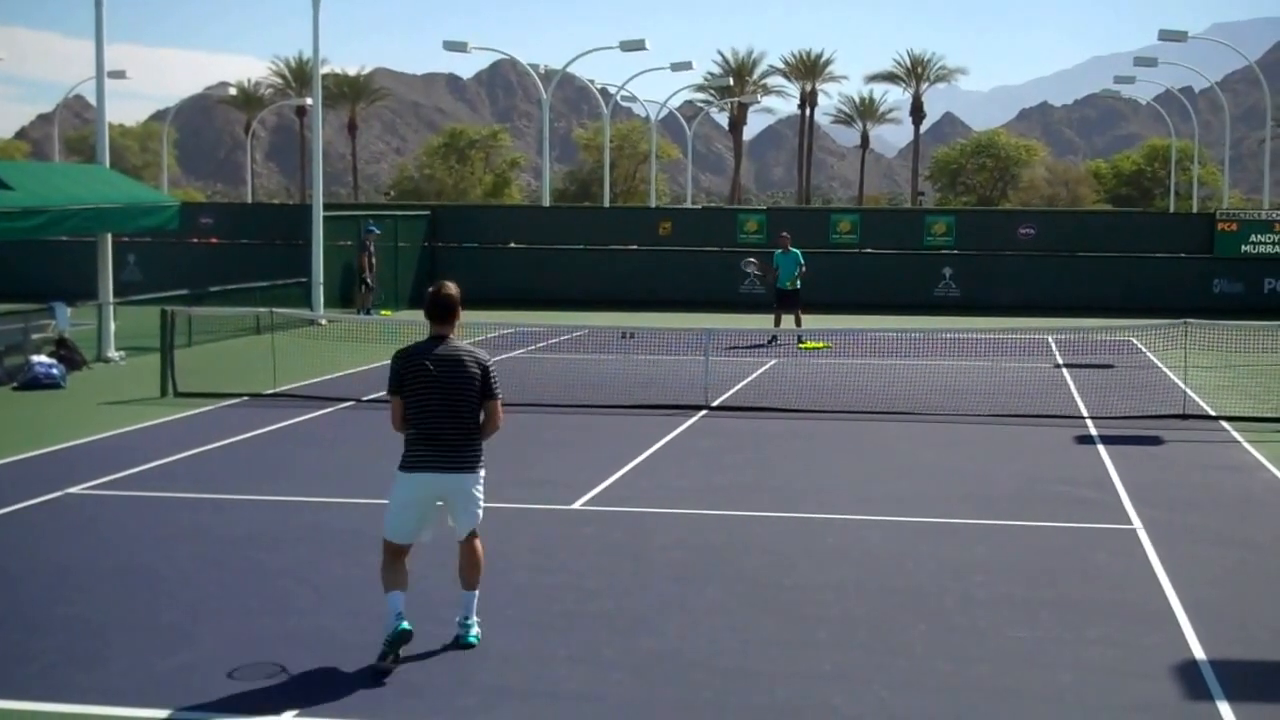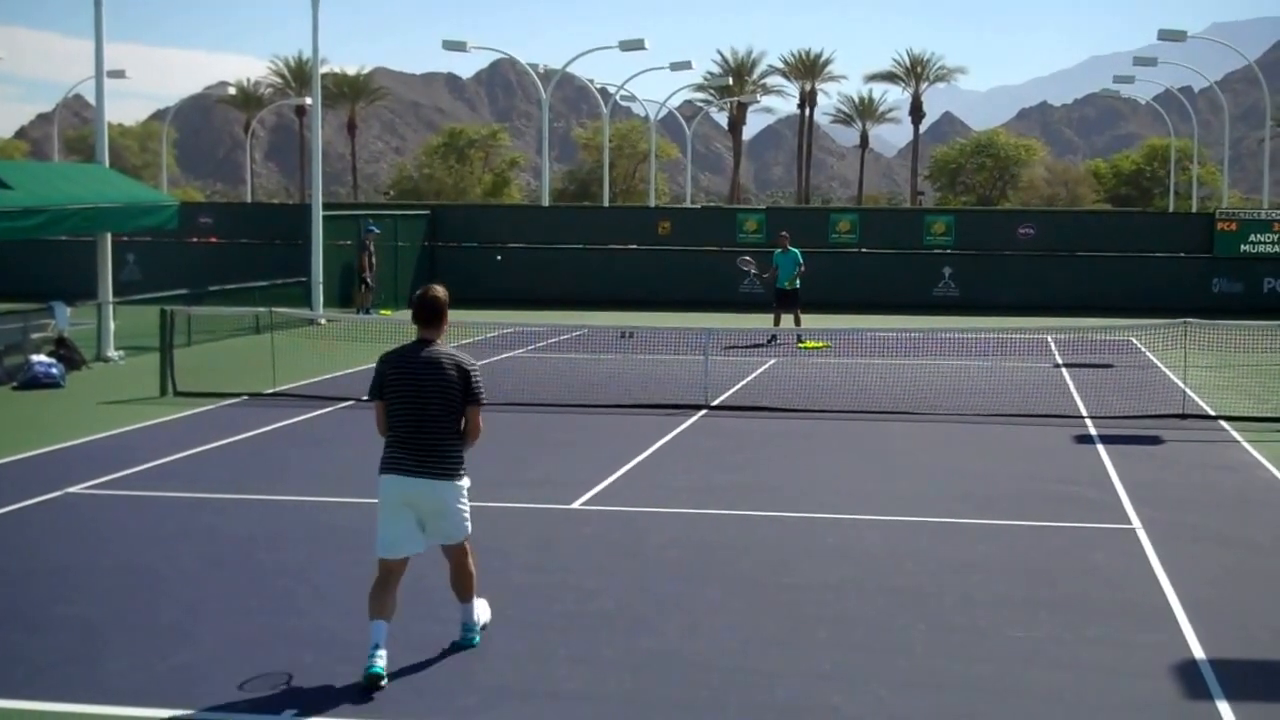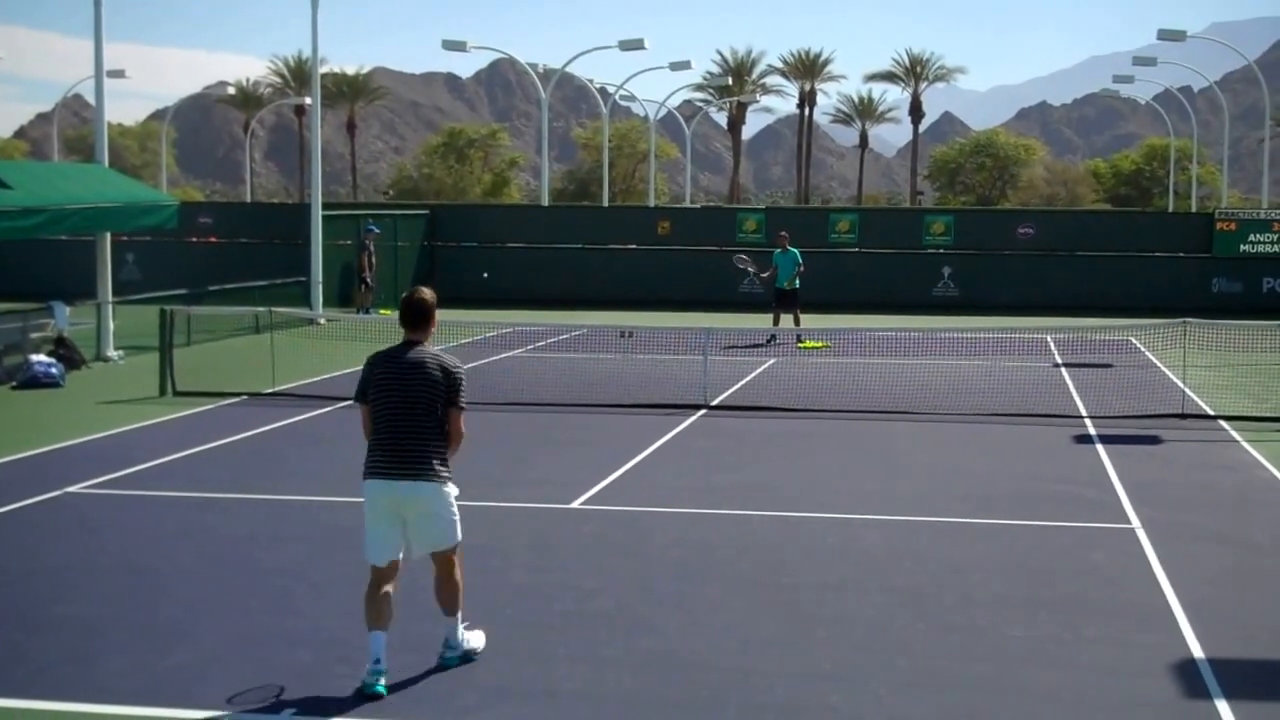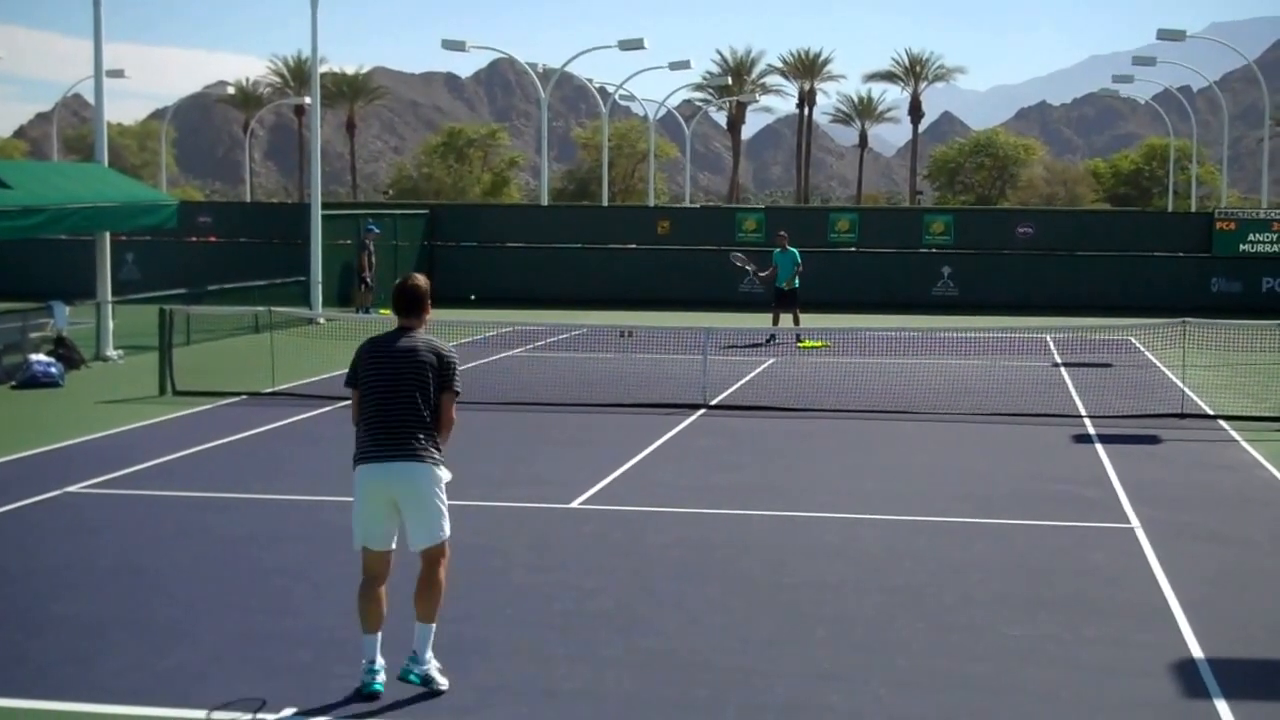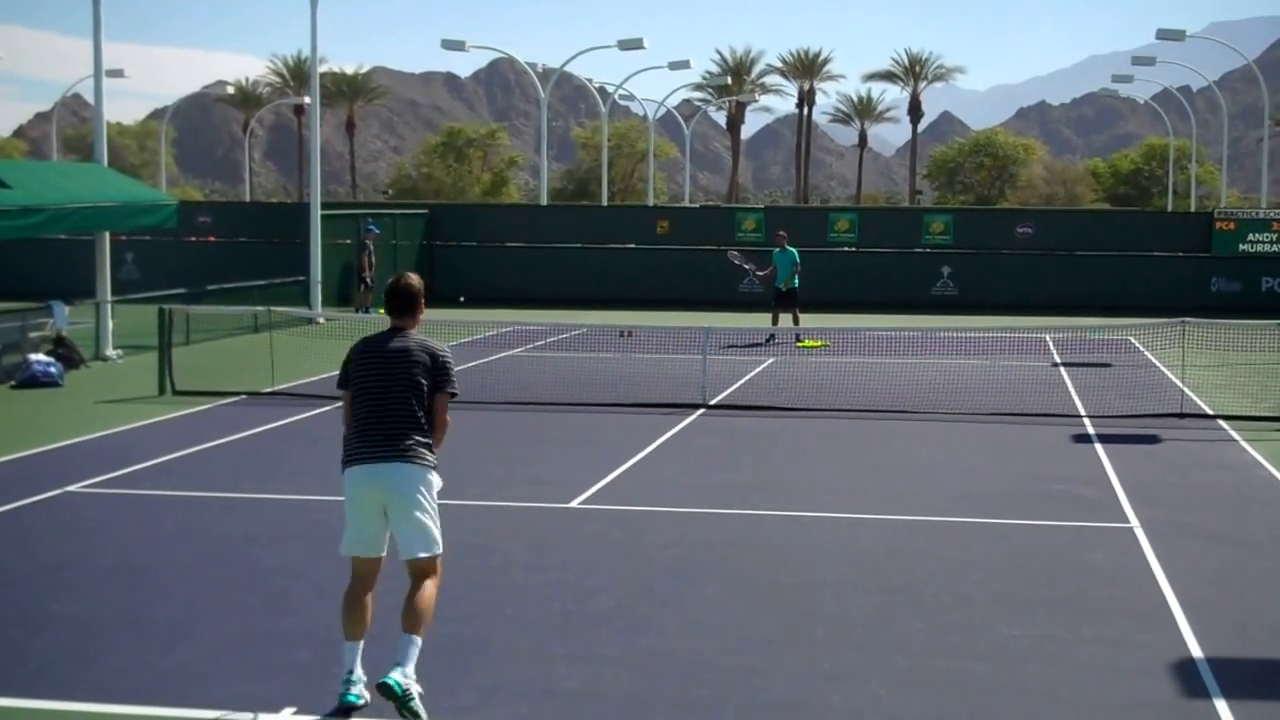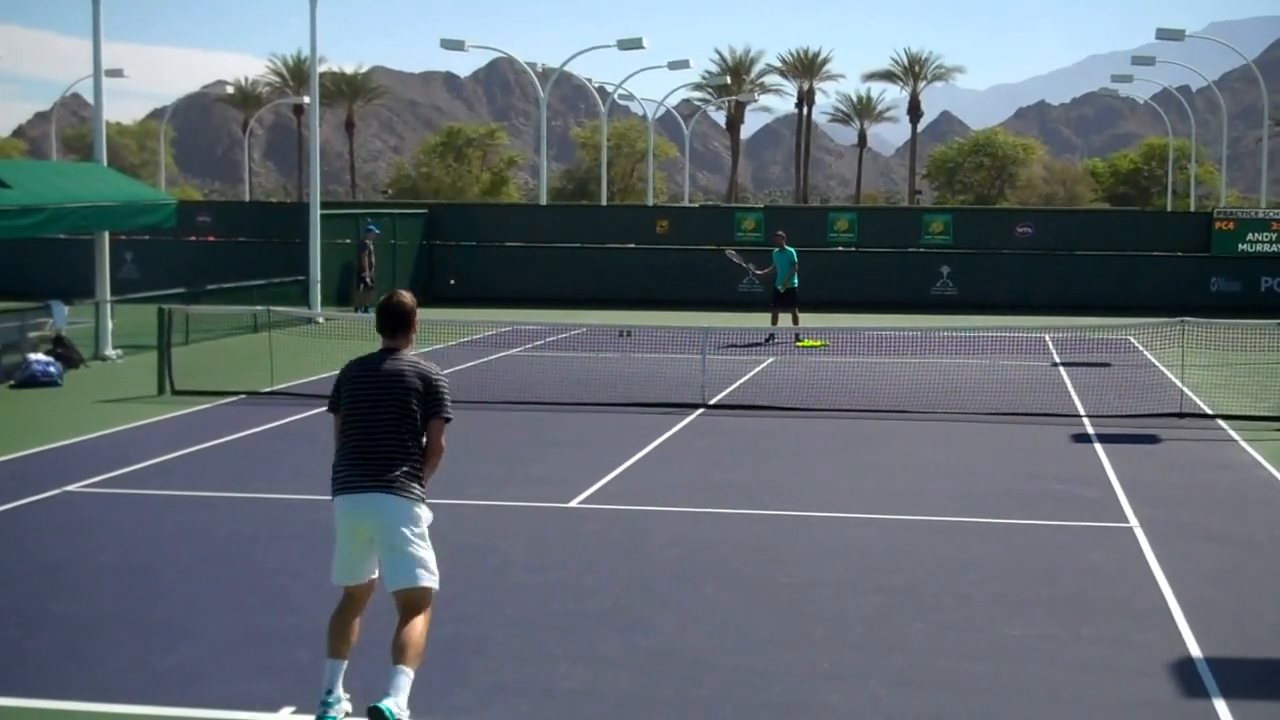
dt=0.1s
person 1, frame 1
left shoulder: (405, 358)
right shoulder: (479, 359)
left elbow: (398, 421)
right elbow: (494, 422)
left hip: (416, 470)
right hip: (466, 470)
left knee: (394, 553)
right knee: (469, 540)
left ankle: (397, 620)
right ankle: (468, 621)
person 1, frame 2
left shoulder: (388, 362)
right shoulder: (463, 365)
left elbow: (381, 425)
right elbow: (474, 430)
left hip: (394, 477)
right hip: (444, 478)
left knee: (389, 571)
right knee: (458, 551)
left ankle: (378, 654)
right ankle: (468, 623)
person 1, frame 3
left shoulder: (375, 364)
right shoulder: (449, 366)
left elbow: (367, 428)
right elbow: (456, 432)
left hip: (378, 480)
right hip: (428, 481)
left knee: (382, 576)
right knee: (446, 562)
left ankle: (376, 666)
right ankle: (456, 640)
person 1, frame 4
left shoulder: (367, 350)
right shoulder: (441, 353)
left elbow: (357, 414)
right elbow: (447, 417)
left hip: (370, 468)
right hip: (419, 468)
left knee: (374, 569)
right knee: (434, 560)
left ankle: (373, 669)
right ankle: (422, 661)
person 1, frame 5
left shoulder: (359, 351)
right shoulder: (436, 353)
left elbow: (348, 416)
right elbow: (441, 419)
left hip: (359, 471)
right hip: (410, 471)
left knee: (363, 577)
right knee: (426, 574)
left ankle: (352, 679)
right ankle: (403, 673)
person 1, frame 6
left shoulder: (350, 372)
right shoulder: (430, 376)
left elbow: (338, 436)
right elbow: (436, 448)
left hip: (347, 498)
right hip: (399, 501)
left knee: (354, 598)
right knee: (415, 607)
